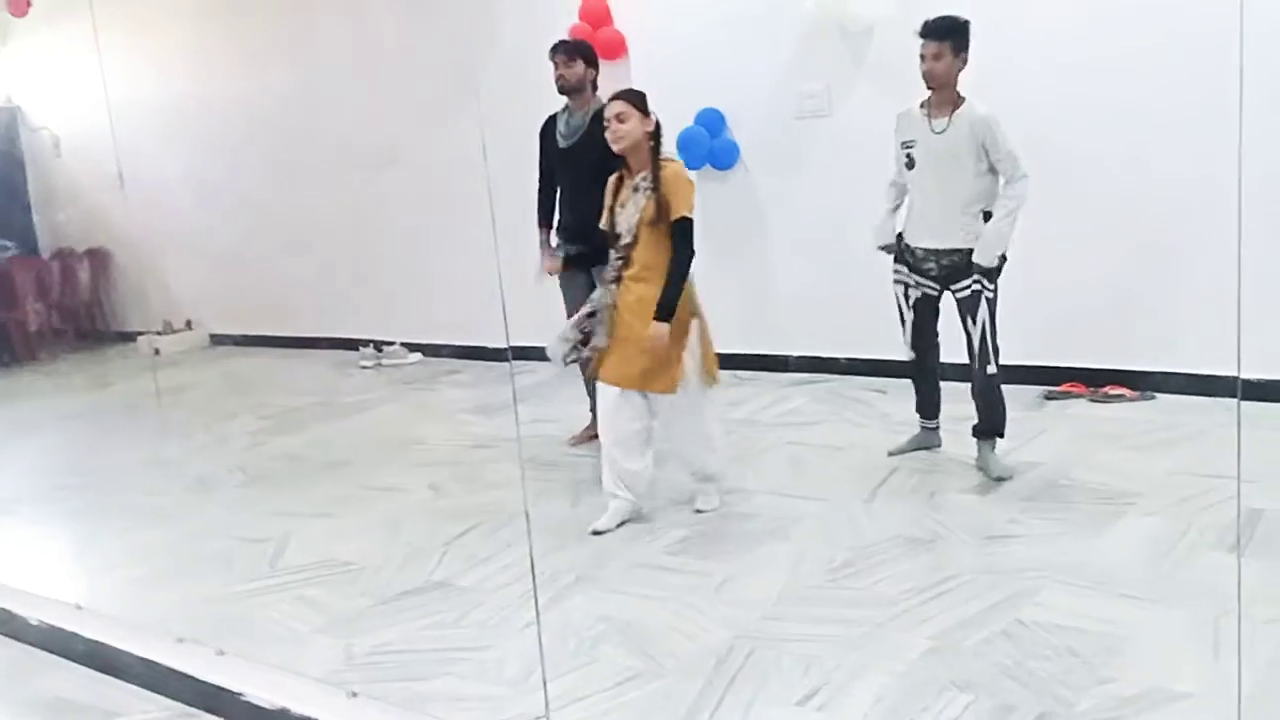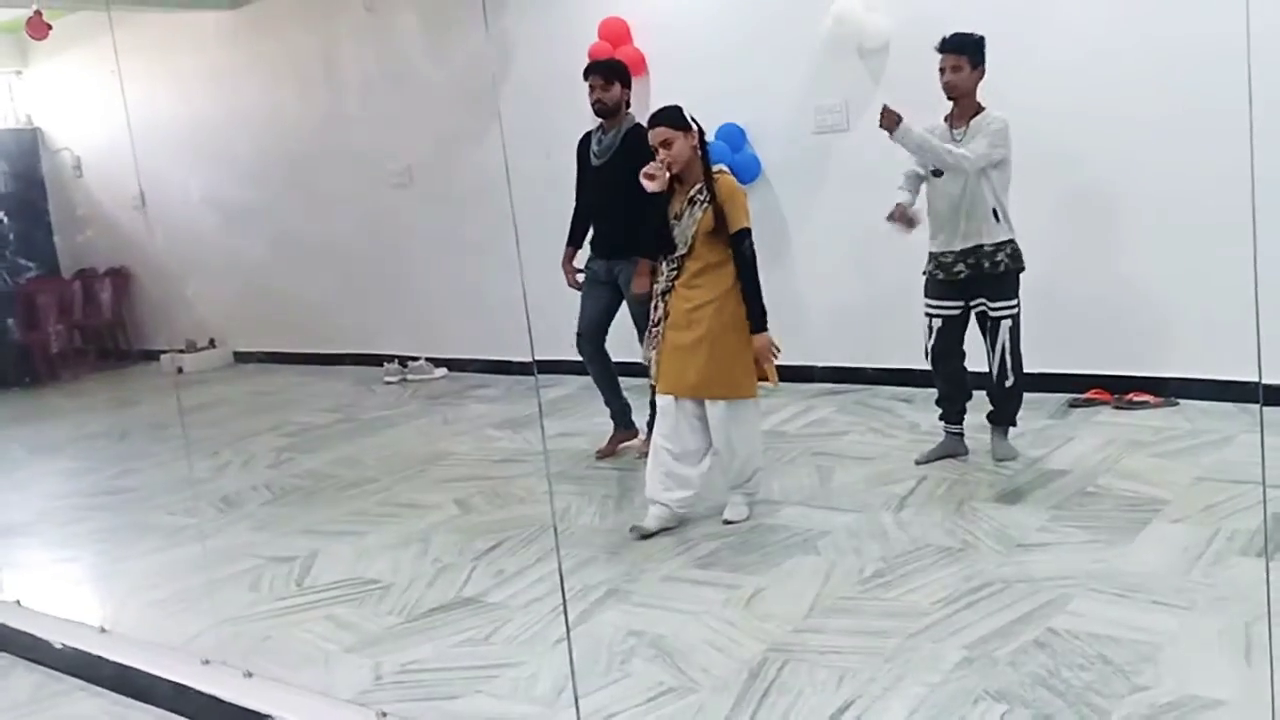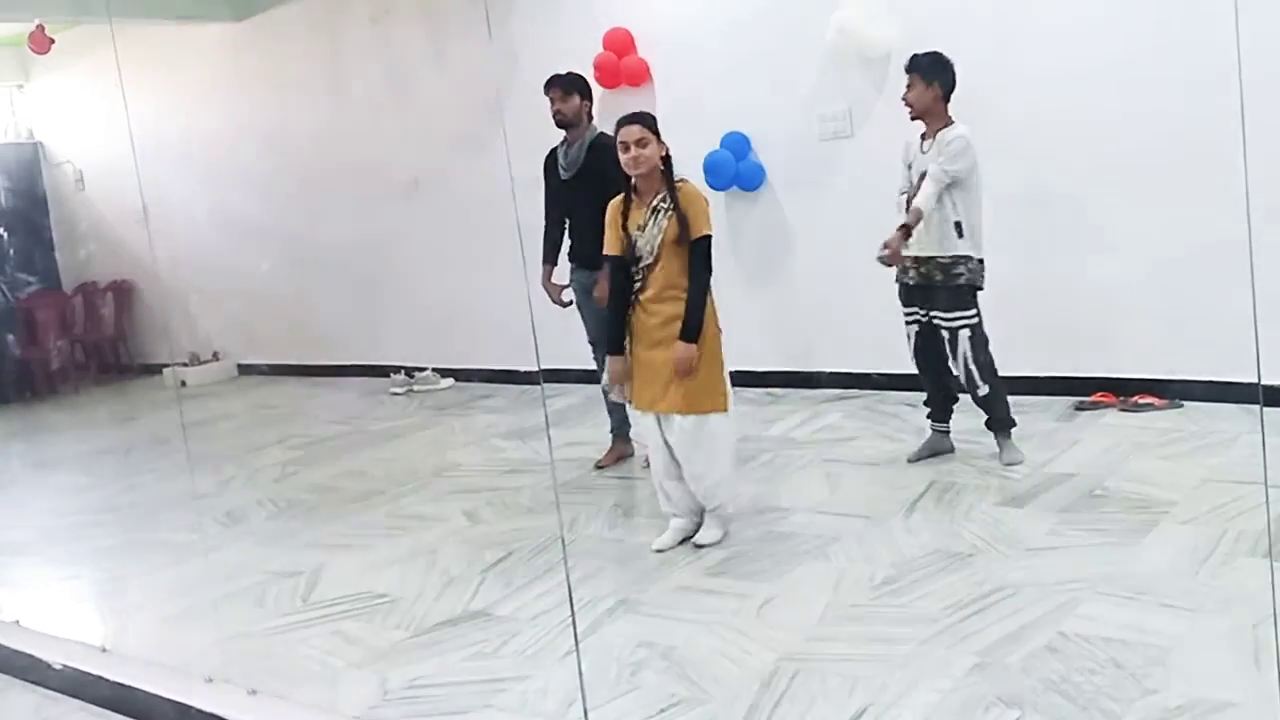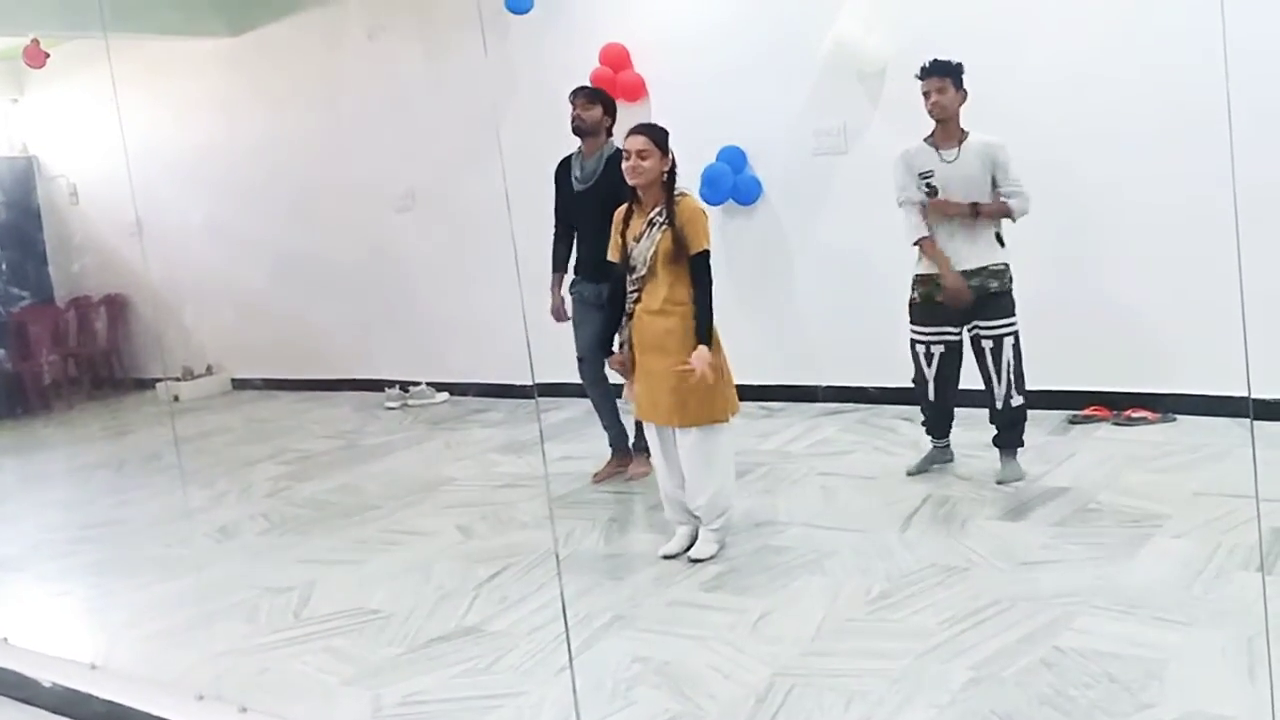
dt=1s
person 1, frame 1
left shoulder: (671, 176)
right shoulder: (617, 182)
left elbow: (683, 250)
right elbow: (611, 244)
left wrist: (665, 316)
left hip: (665, 307)
right hip: (624, 304)
left knee: (682, 403)
right knee: (618, 408)
left ankle: (707, 480)
right ankle: (622, 499)
person 1, frame 2
left shoulder: (723, 187)
right shoulder: (668, 191)
left elbow: (746, 258)
left wrist: (758, 326)
right wrist: (652, 196)
left hip: (721, 314)
right hip: (677, 316)
left knee: (729, 411)
right knee: (675, 413)
left ankle: (742, 492)
right ankle: (667, 503)
person 1, frame 3
left shoulder: (687, 196)
right shoulder: (618, 209)
left elbow: (701, 270)
right elbow: (617, 279)
left wrist: (690, 335)
right wrist: (615, 347)
left hip: (687, 327)
right hip: (644, 331)
left knee: (694, 426)
right knee: (656, 428)
left ankle: (714, 512)
right ankle: (682, 514)
person 1, frame 4
left shoulder: (685, 210)
right shoulder: (623, 217)
left elbow: (703, 281)
right elbow: (620, 284)
left wrist: (705, 342)
right wrist: (612, 345)
left hip: (684, 335)
right hip: (644, 340)
left knee: (699, 433)
right knee: (661, 436)
left ankle: (712, 525)
right ankle: (684, 522)
person 2, frame 1
left shoulder: (979, 123)
right shoulder: (906, 121)
left elbow: (1016, 183)
left wrist: (990, 245)
right wrist: (885, 225)
left hip: (969, 255)
right hip: (914, 251)
left knee: (982, 348)
right knee: (920, 346)
left ankle: (987, 446)
right ankle: (928, 427)
person 2, frame 2
left shoulder: (994, 127)
right shoulder: (931, 133)
left elbow: (964, 161)
right elbow: (912, 181)
left wrist: (903, 130)
right wrist: (902, 206)
left hip: (993, 255)
right hip: (943, 258)
left knee: (1002, 349)
right knee: (942, 350)
left ankle: (1001, 430)
right ankle: (953, 433)
person 2, frame 3
left shoulder: (957, 139)
right shoulder: (912, 147)
left elbow: (930, 195)
left wrist: (901, 236)
right wrist: (914, 192)
left hip: (954, 265)
right hip: (916, 265)
left knee: (968, 352)
right knee: (926, 353)
left ankle: (1004, 434)
right ankle: (940, 431)
person 2, frame 4
left shoulder: (989, 149)
right shoulder: (911, 159)
left elbow: (1018, 201)
right elbow: (915, 222)
left wrist: (968, 210)
right wrist: (946, 272)
left hip: (989, 276)
right hip: (934, 280)
left knee: (1002, 368)
right knee: (931, 371)
left ankle: (1009, 452)
right ankle: (939, 444)
person 3, frame 1
left shoulder: (609, 122)
right shoulder: (551, 127)
right wrist: (546, 241)
left hip: (608, 246)
right hip: (570, 245)
right ankle: (600, 415)
person 3, frame 2
left shoulder: (642, 141)
right shoulder: (586, 144)
left elbow: (655, 209)
left wrist: (645, 268)
right wrist: (569, 256)
left hip: (636, 261)
right hip: (600, 261)
right knee: (588, 341)
left ankle: (657, 428)
right ankle: (622, 423)
person 3, frame 3
left shoulder: (606, 150)
right shoulder: (553, 160)
left wrist: (609, 272)
right wrist: (547, 274)
right hip: (582, 271)
right knee: (602, 353)
right ankle: (620, 438)
person 3, frame 4
left shoulder: (621, 165)
right shoulder: (565, 169)
right elbow: (563, 231)
right wrist: (556, 287)
left hip: (622, 283)
right hip: (585, 285)
right knee: (589, 367)
left ankle: (642, 450)
right ankle: (619, 450)
